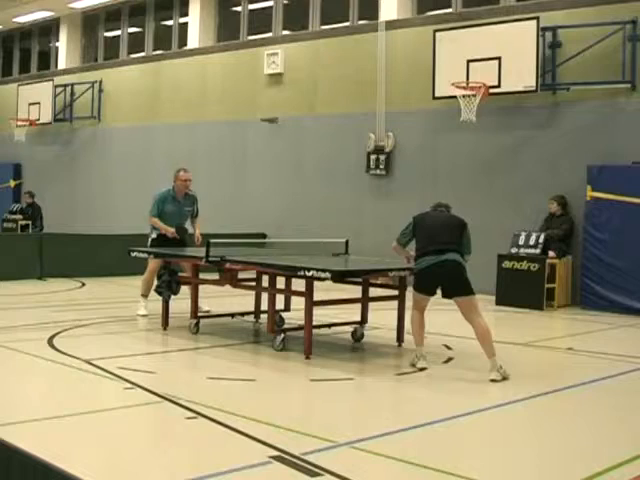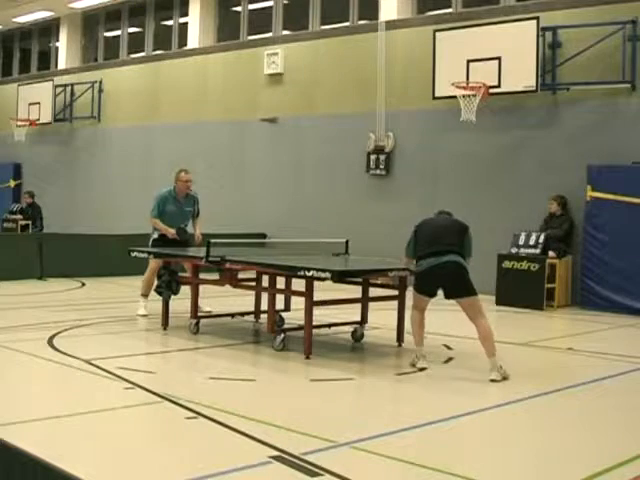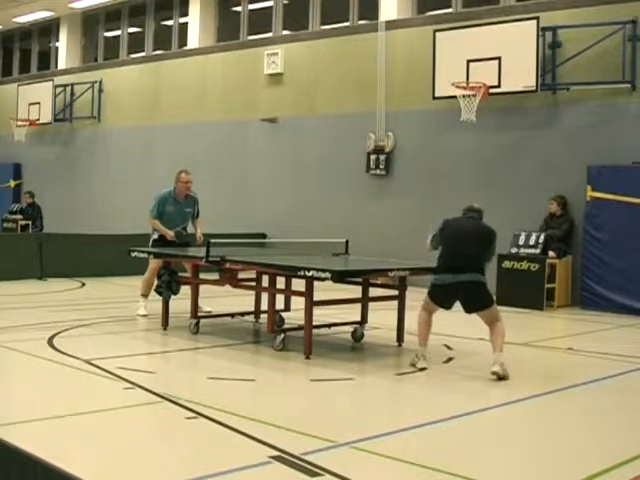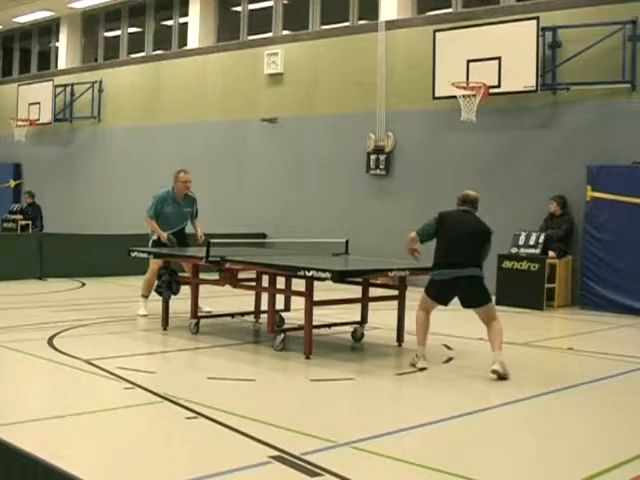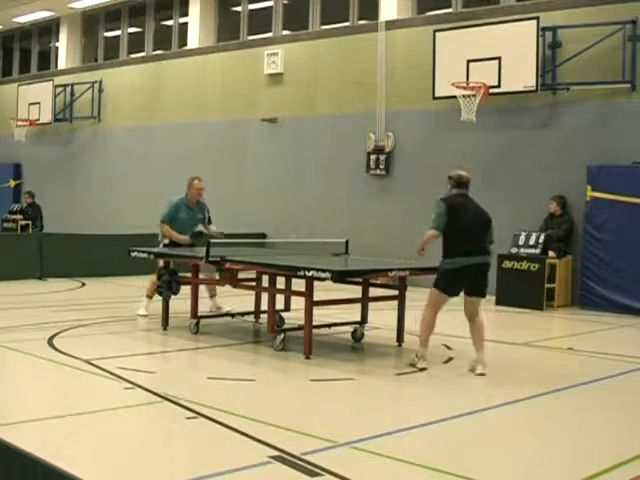
dt=0.5s
person 1, frame 1
left shoulder: (418, 219)
right shoulder: (460, 222)
left elbow: (396, 246)
right elbow: (466, 255)
left wrist: (409, 255)
left hip: (424, 266)
right hip: (453, 265)
left knee: (418, 309)
right knee: (475, 317)
left ankle: (419, 357)
right ankle: (494, 367)
person 1, frame 2
left shoulder: (421, 225)
right shoulder: (461, 226)
left elbow: (408, 259)
right elbow: (466, 258)
left wrist: (419, 268)
left hip: (426, 268)
right hip: (454, 267)
left knee: (417, 309)
right knee: (478, 318)
left ankle: (419, 357)
right ankle: (495, 367)
person 1, frame 3
left shoulder: (448, 224)
right shoulder: (489, 231)
left elbow: (432, 245)
left wrist: (440, 239)
left hip: (443, 280)
right hip: (473, 282)
left knee: (426, 310)
right knee: (495, 321)
left ankle: (420, 357)
right ankle: (498, 362)
person 1, frame 4
left shoulder: (442, 217)
right shoulder: (484, 228)
left elbow: (413, 237)
left wrist: (412, 248)
left hip: (442, 276)
right hip: (471, 277)
left knee: (423, 309)
right knee: (492, 320)
left ankle: (420, 357)
right ankle: (498, 361)
person 1, frame 5
left shoulder: (446, 203)
right shoulder: (482, 212)
left elbow: (434, 232)
right elbow: (489, 245)
left wrist: (421, 245)
left hip: (454, 265)
right hip: (481, 265)
left knee: (431, 308)
right knee: (472, 314)
left ankle: (421, 356)
right ankle: (480, 361)
person 2, frame 1
left shoulder: (192, 197)
right shoulder: (162, 196)
left elbow: (194, 217)
right elbow: (152, 218)
left wrist: (197, 230)
right wrist: (166, 229)
left hip: (179, 236)
right hip: (159, 236)
left knee: (192, 267)
right knee: (153, 268)
right ankle: (143, 303)
person 2, frame 2
left shoulder: (193, 198)
right shoulder: (163, 196)
left elbow: (195, 217)
right elbow: (153, 219)
left wrist: (197, 230)
right wrist: (167, 230)
left hip: (181, 236)
right hip: (161, 236)
left knee: (193, 267)
right knee: (153, 267)
right ankle: (143, 303)
person 2, frame 3
left shoulder: (193, 198)
right shoulder: (163, 197)
left elbow: (195, 218)
right elbow: (153, 219)
left wrist: (198, 230)
right wrist: (166, 232)
left hip: (181, 237)
right hip: (161, 236)
right knee: (153, 267)
right ankle: (143, 303)
person 2, frame 4
left shoulder: (191, 198)
right shoulder: (161, 197)
left elbow: (194, 218)
right elbow: (150, 218)
left wrist: (198, 230)
right wrist: (161, 234)
left hip: (179, 237)
right hip: (160, 238)
right knee: (155, 268)
right ankle: (143, 304)
person 2, frame 5
left shoulder: (202, 206)
right shoulder: (176, 203)
left elbow: (208, 225)
right elbow: (162, 225)
left wrist: (216, 232)
right wrist: (179, 237)
left hip: (188, 242)
right hip: (170, 242)
left knee: (209, 268)
left ankle: (214, 304)
right ankle: (145, 304)
